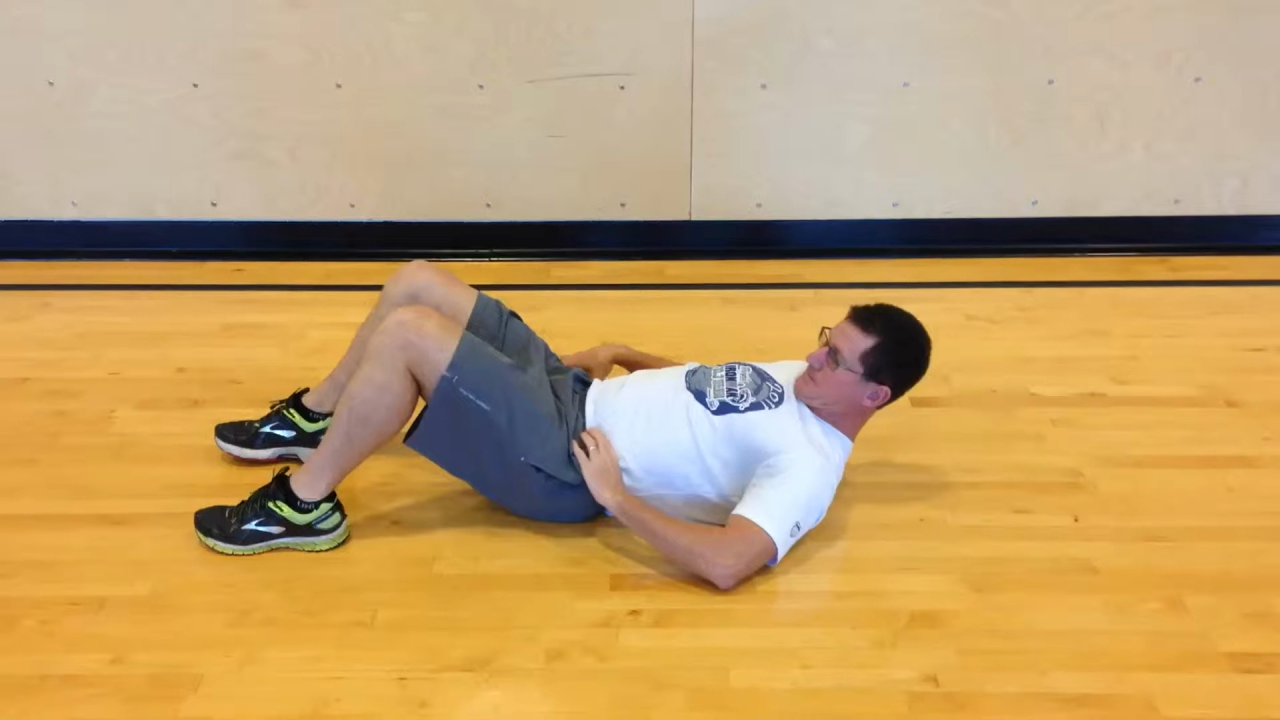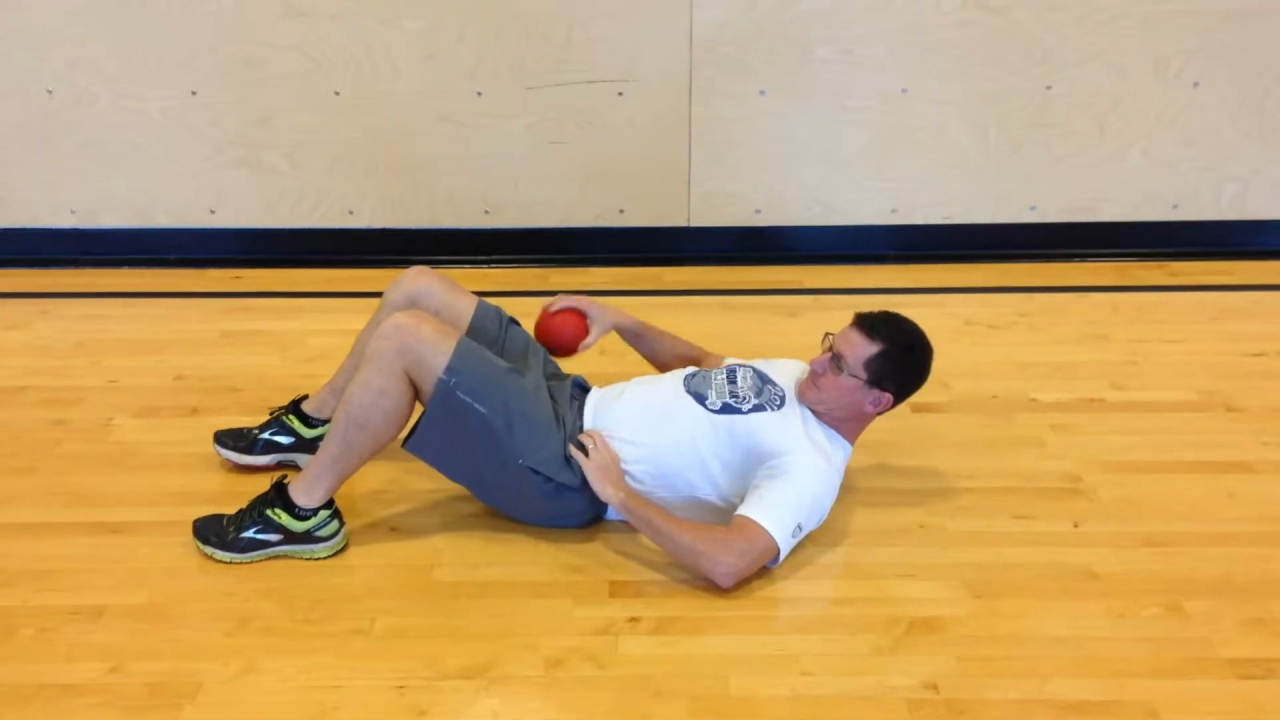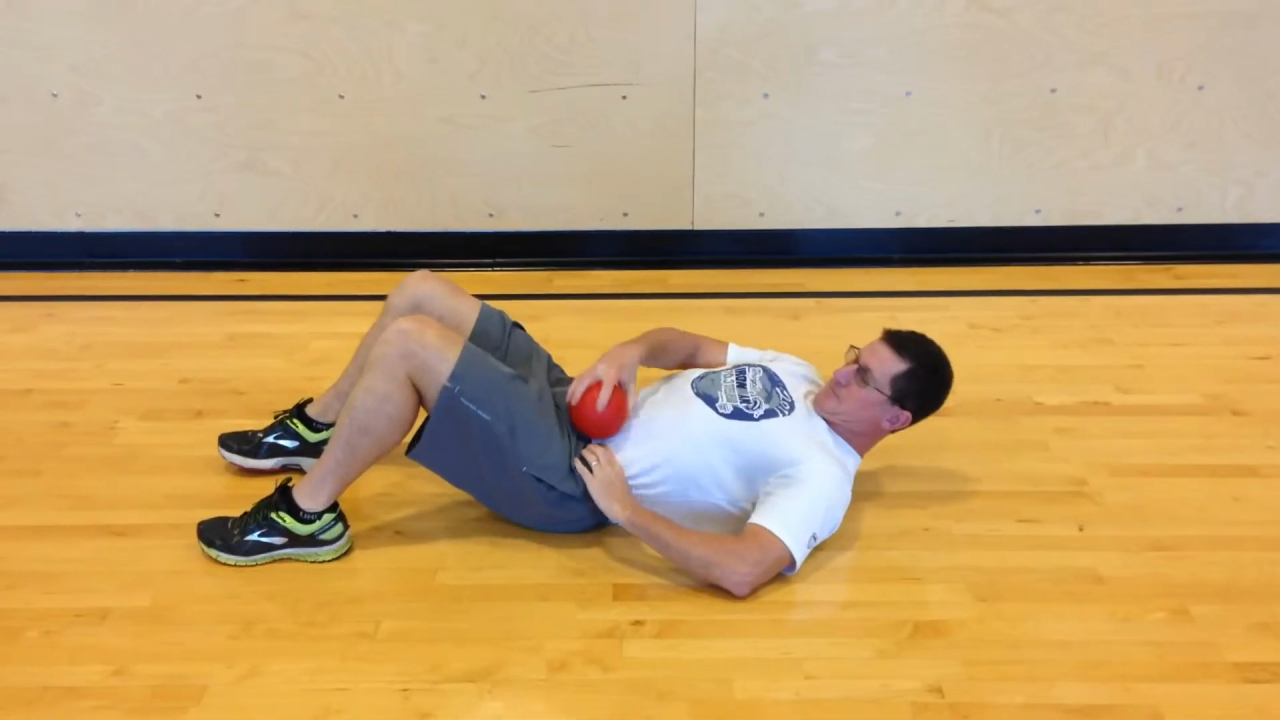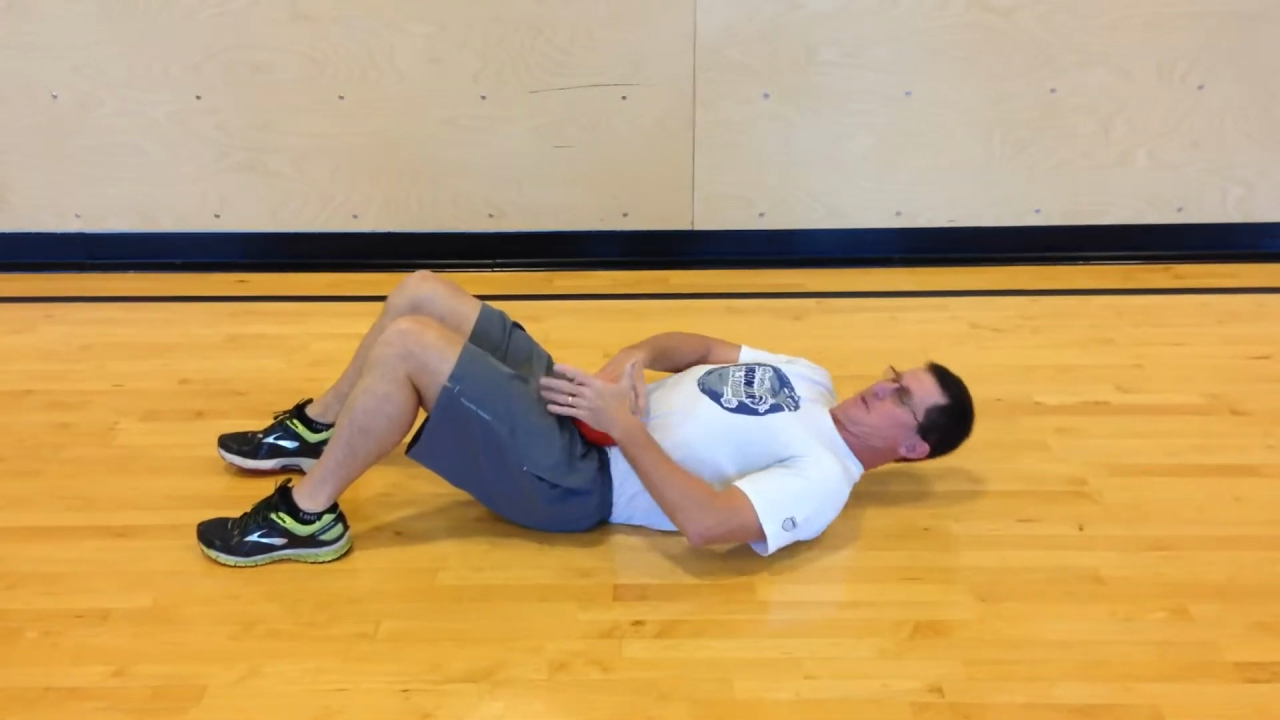
dt=0.5s
person 1, frame 1
left shoulder: (808, 466)
right shoulder: (798, 381)
left elbow: (726, 564)
left wrist: (616, 496)
right wrist: (620, 355)
left hip: (559, 462)
right hip: (578, 397)
left knee: (406, 331)
right knee: (415, 281)
left ankle: (304, 504)
right ankle: (310, 418)
person 1, frame 2
left shoulder: (809, 469)
right shoulder: (791, 378)
left elbow: (728, 563)
right elbow: (693, 361)
left wrist: (621, 494)
right wrist: (620, 319)
left hip: (562, 470)
right hip: (573, 403)
left knee: (403, 339)
right knee: (415, 288)
left ankle: (301, 514)
right ankle: (309, 428)
person 1, frame 3
left shoulder: (818, 480)
right shoulder: (798, 375)
left elbow: (741, 571)
right elbow: (692, 346)
left wrist: (626, 508)
right wrist: (632, 352)
left hip: (564, 475)
right hip: (576, 405)
left knee: (406, 343)
right knee: (419, 292)
left ankle: (305, 517)
right ankle: (314, 430)
person 1, frame 4
left shoulder: (821, 479)
right shoulder: (811, 380)
left elbow: (706, 522)
right elbow: (702, 348)
left wrist: (624, 425)
right wrist: (639, 355)
left hip: (573, 478)
right hip: (588, 415)
left knee: (407, 344)
right knee: (419, 293)
left ankle: (307, 517)
right ankle: (313, 431)
